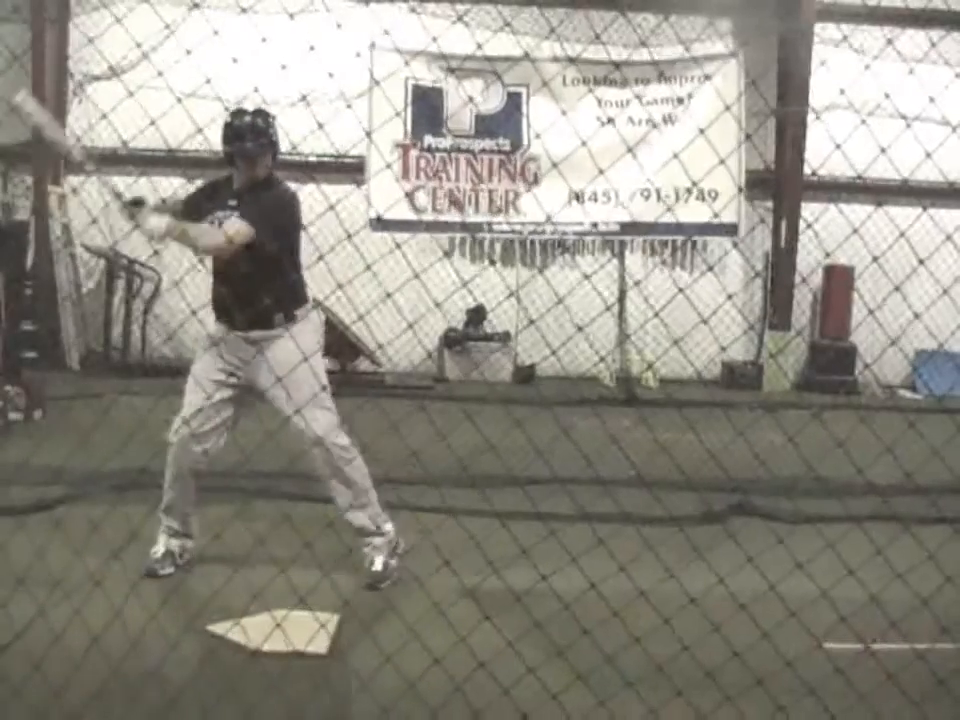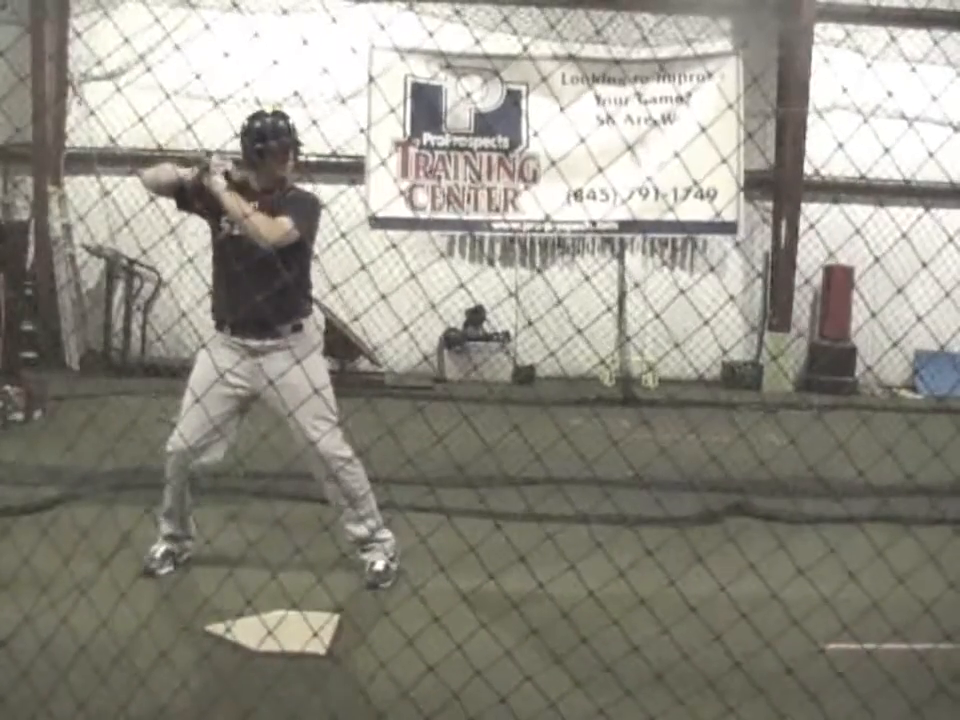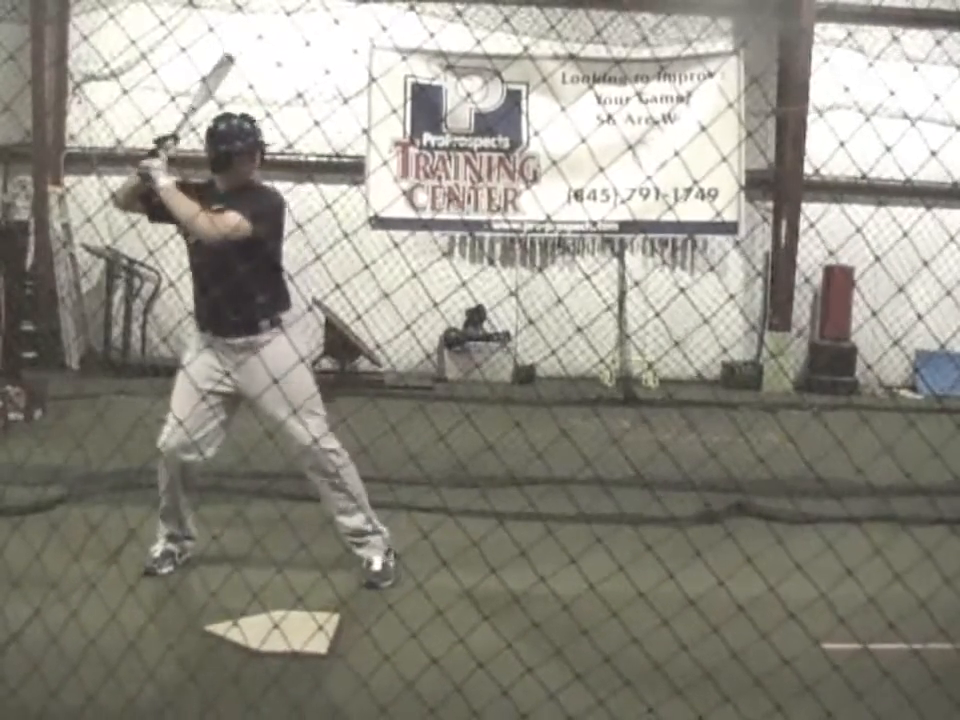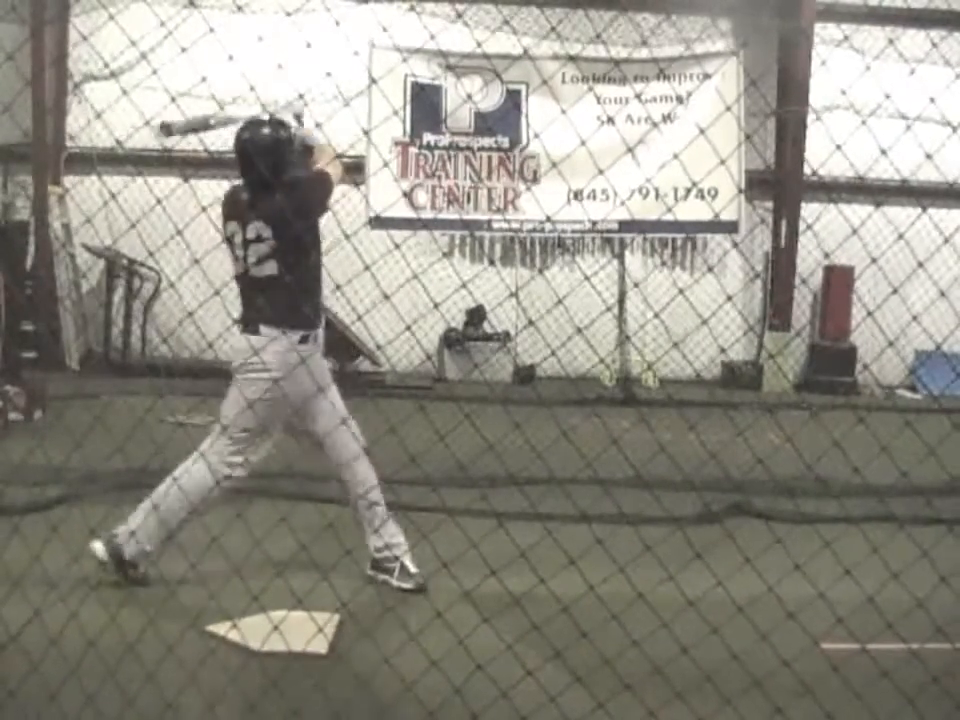
dt=1s
person 1, frame 1
left shoulder: (279, 199)
right shoulder: (213, 191)
left elbow: (219, 243)
right elbow: (169, 221)
left wrist: (169, 226)
right wrist: (150, 212)
left hip: (284, 336)
right hip: (228, 337)
left knee: (327, 437)
right knee: (186, 438)
left ankle: (380, 540)
right ankle: (175, 540)
person 1, frame 2
left shoulder: (304, 204)
right shoulder: (222, 192)
left elbow: (270, 235)
right elbow: (150, 179)
left wrist: (219, 187)
right wrist: (195, 175)
left hip: (289, 347)
right hip: (228, 346)
left knee: (332, 451)
right knee: (182, 449)
left ankle: (378, 545)
right ankle: (174, 539)
person 1, frame 3
left shoulder: (267, 201)
right shoulder: (193, 193)
left elbow: (211, 231)
right elbow: (122, 201)
left wrist: (163, 182)
right wrist: (148, 173)
left hip: (268, 341)
right hip: (212, 345)
left knee: (316, 443)
right knee: (174, 447)
left ankle: (372, 541)
right ankle: (174, 538)
person 1, frame 4
left shoulder: (234, 202)
right shoulder: (294, 199)
right elbow: (330, 166)
left wrist: (295, 143)
right wrist: (309, 140)
left hip: (298, 347)
right hip: (275, 354)
left knee: (347, 448)
right knee: (222, 459)
left ankle: (387, 553)
right ankle: (126, 545)
